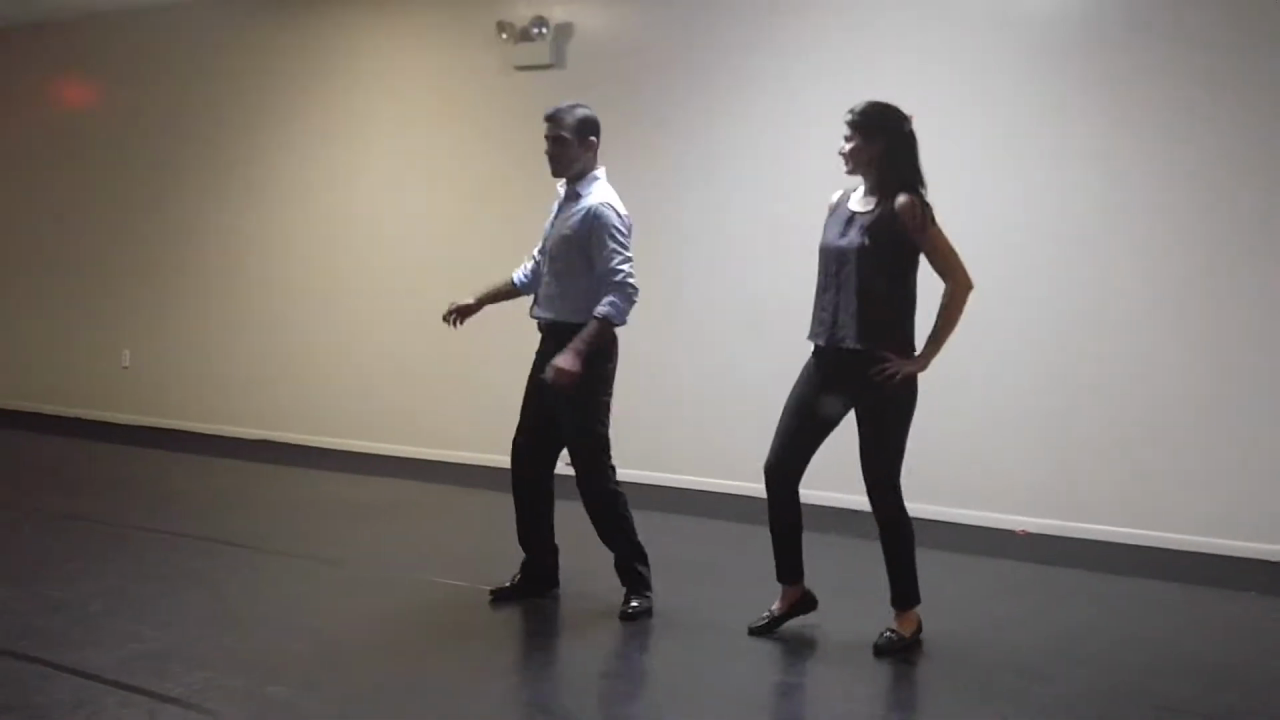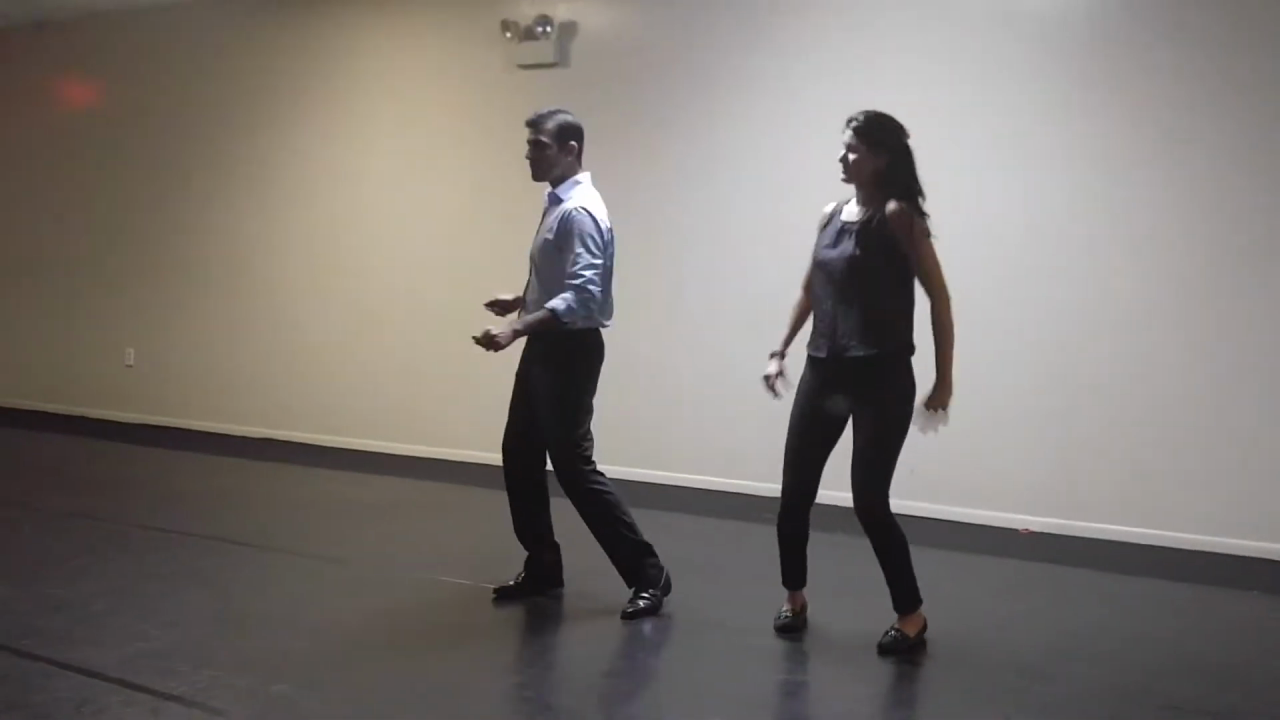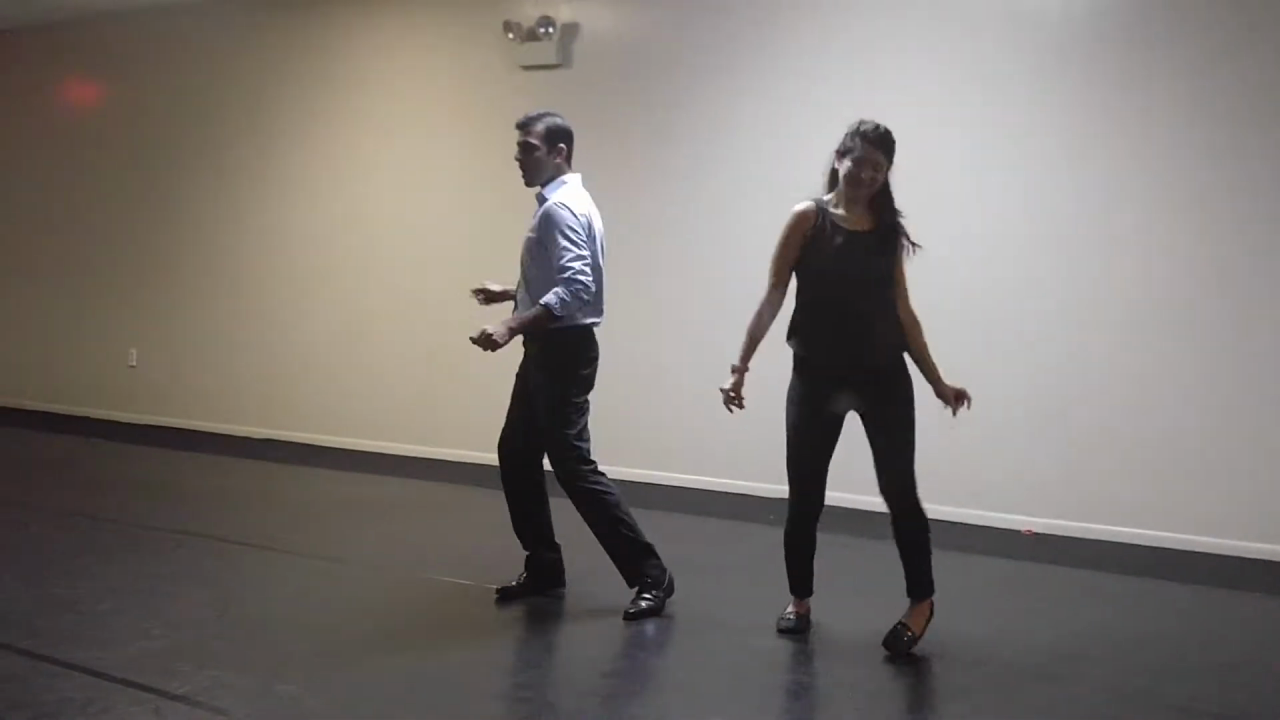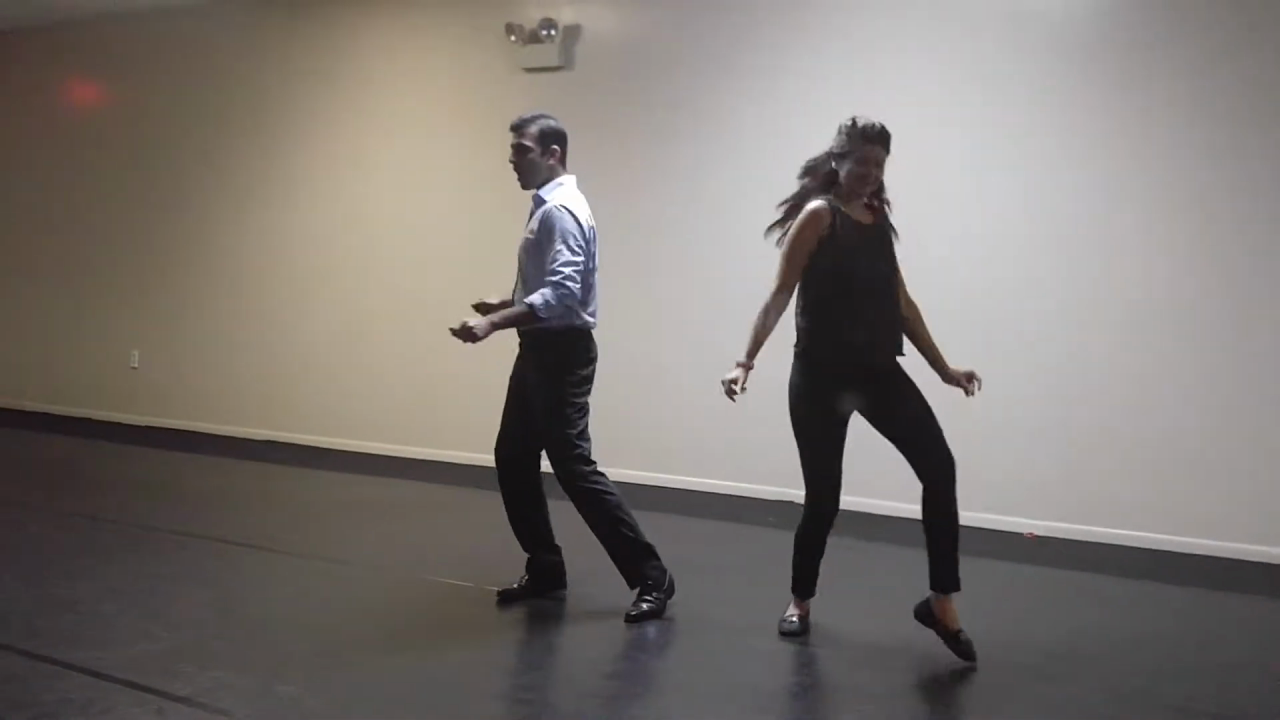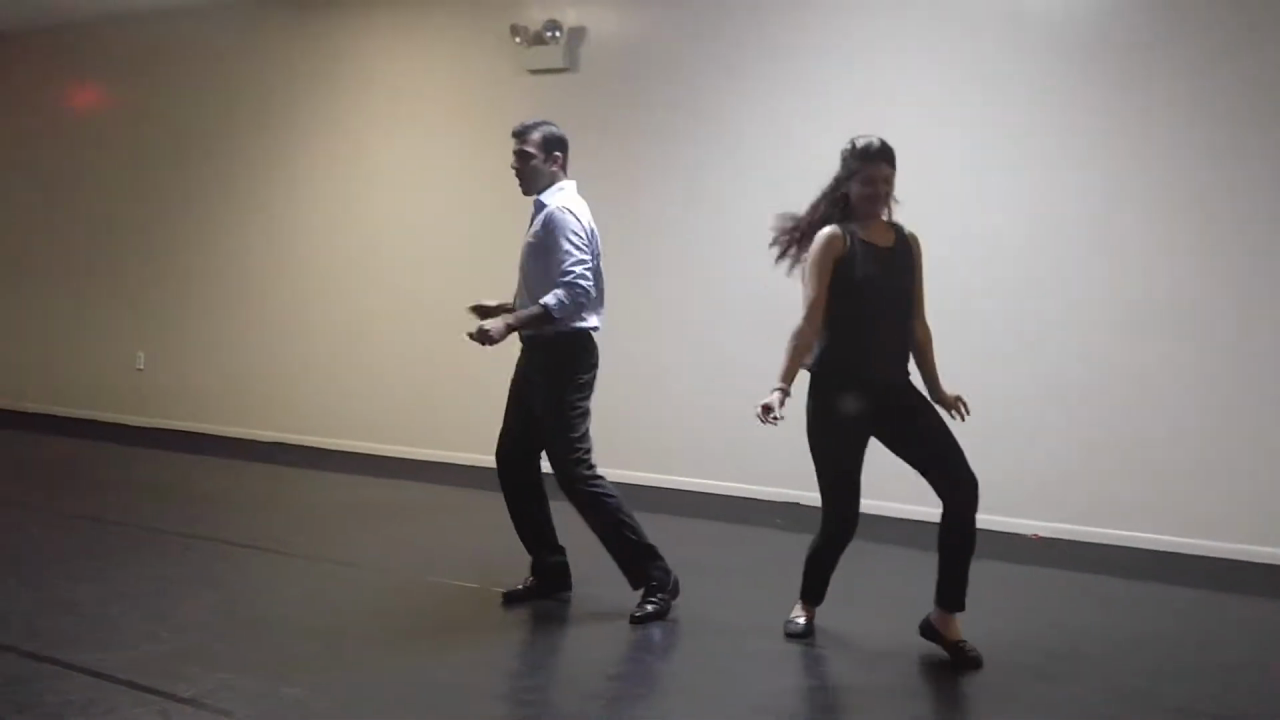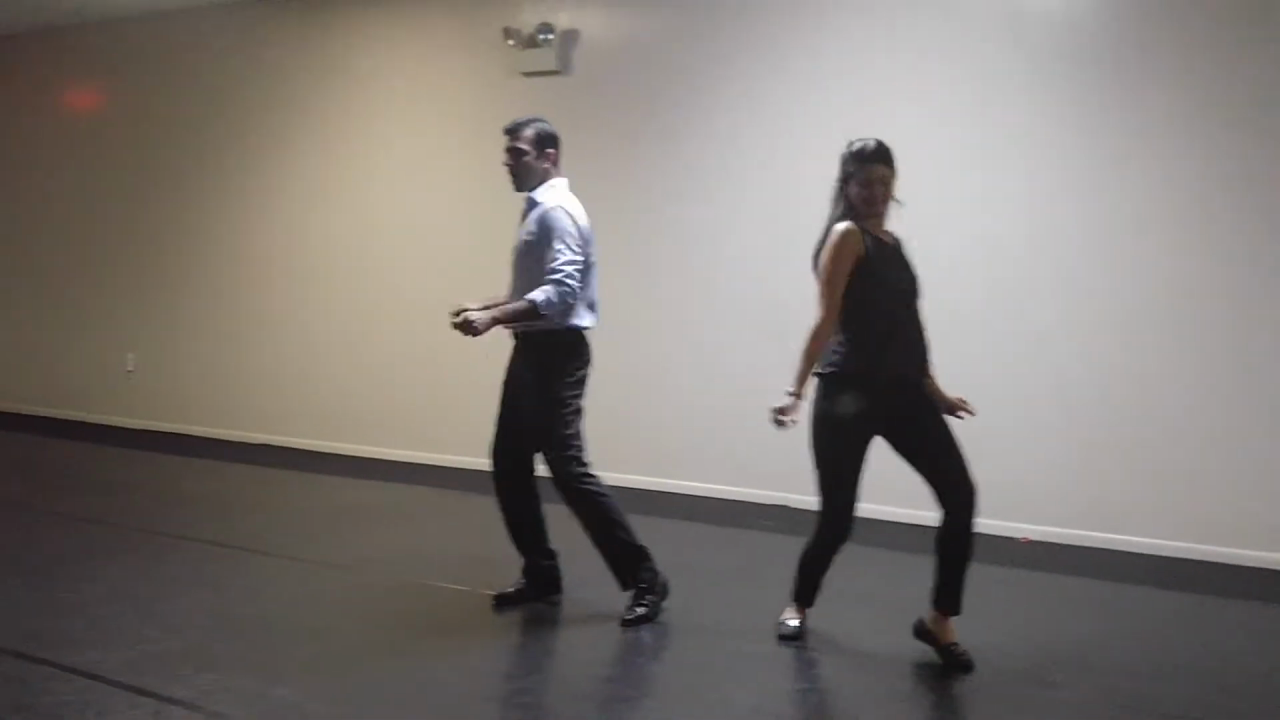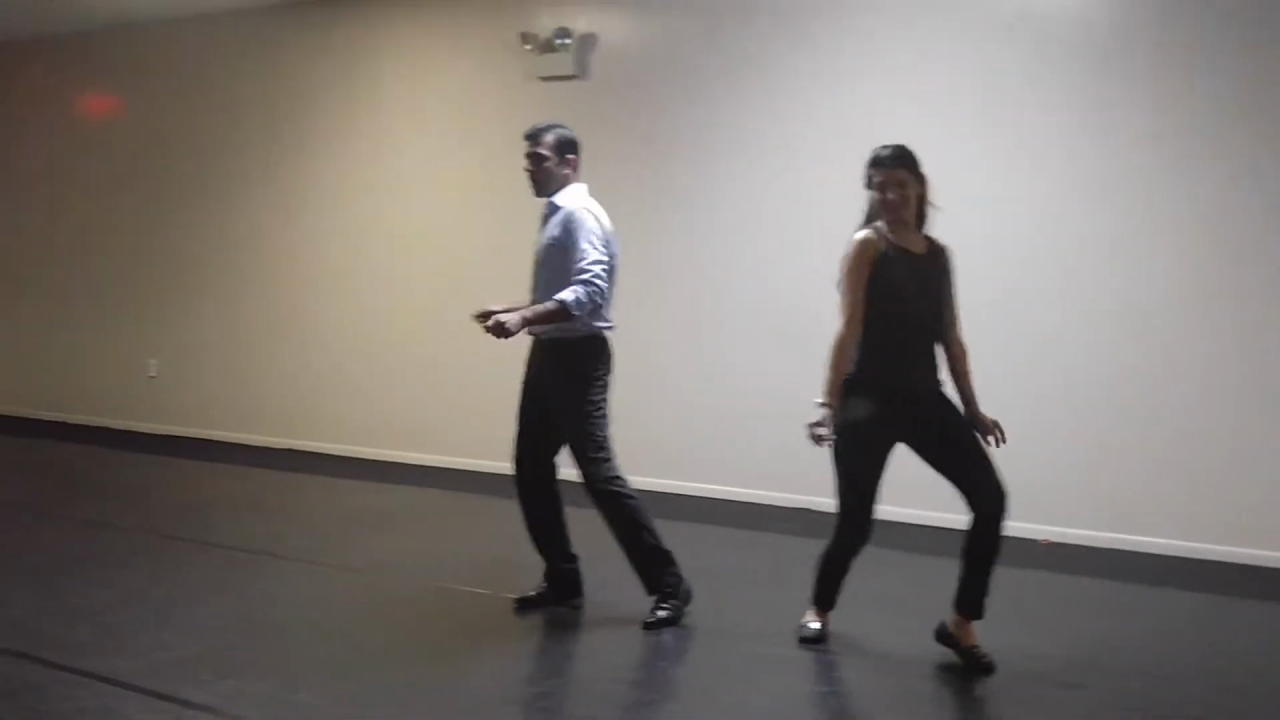
dt=0.2s
person 1, frame 1
left shoulder: (906, 207)
right shoulder: (839, 203)
left elbow: (959, 282)
left wrist: (925, 355)
left hip: (880, 368)
right hip: (828, 362)
left knee: (882, 491)
right knee: (779, 470)
left ankle: (906, 614)
right ankle: (792, 591)
person 1, frame 2
left shoulder: (898, 216)
right shoulder: (831, 216)
left elbow: (938, 298)
left wrist: (943, 380)
right wrist: (779, 352)
left hip: (883, 377)
right hip: (824, 374)
left knee: (869, 501)
right knee: (795, 493)
left ankle: (910, 615)
right ankle: (795, 596)
person 1, frame 3
left shoulder: (887, 229)
right shoulder: (808, 218)
left elbow: (900, 310)
right elbow: (774, 295)
left wrist: (937, 380)
right wrist: (741, 367)
left hip: (883, 374)
right hip: (817, 375)
left knee: (899, 492)
right knee: (805, 497)
left ankle: (918, 608)
right ankle: (799, 600)
person 1, frame 4
left shoulder: (882, 223)
right shoulder: (816, 216)
left elbow: (899, 301)
right elbow: (780, 295)
left wrist: (941, 366)
right wrist: (746, 363)
left hip: (881, 371)
right hip: (821, 375)
left knee: (939, 470)
right knee: (822, 499)
left ankle: (941, 602)
right ankle: (799, 602)
person 1, frame 5
left shoulder: (907, 244)
right shoulder: (831, 238)
left elbow: (915, 323)
right elbow: (812, 320)
left wrist: (937, 390)
right wrist: (782, 387)
left hip: (894, 390)
right hip: (838, 391)
left knee: (962, 490)
right knee: (841, 517)
left ankle: (943, 617)
right ankle: (806, 605)
person 1, frame 6
left shoulder: (894, 245)
right shoulder: (846, 237)
right elbow: (827, 319)
left wrist: (934, 390)
right wrist: (797, 390)
left hip: (902, 392)
right hip: (848, 392)
left knee: (959, 496)
right knee: (836, 519)
left ankle: (938, 620)
right ankle: (798, 606)
person 1, frame 7
left shoulder: (938, 255)
right shoulder: (867, 244)
left elbow: (950, 337)
right elbow: (851, 330)
left wrist: (973, 409)
right wrist: (829, 404)
left hip: (923, 398)
right hip: (866, 399)
left knee: (991, 501)
right knee: (856, 524)
left ankle: (961, 623)
right ankle: (819, 609)
person 2, frame 1
left shoulder: (603, 208)
right shoulder: (566, 202)
left elbow: (622, 292)
left wrist: (578, 352)
right wrist: (478, 300)
left hip: (583, 351)
right hip: (553, 346)
left knee: (591, 466)
right knee: (528, 458)
left ankle: (637, 580)
right ankle: (539, 569)
person 2, frame 2
left shoulder: (579, 210)
right shoulder: (560, 205)
left elbow: (582, 296)
left wrist: (515, 328)
right wrist: (521, 300)
left hip: (569, 353)
right hip: (545, 351)
left knee: (574, 467)
right knee: (520, 456)
left ankle: (648, 576)
right ankle: (543, 567)
person 2, frame 3
left shoulder: (562, 208)
right shoulder: (558, 204)
left elbow: (575, 290)
left wrist: (511, 327)
right wrist: (507, 293)
left hip: (564, 350)
right hip: (546, 349)
left knee: (573, 465)
right knee: (516, 455)
left ankle: (650, 576)
right ankle: (544, 567)
person 2, frame 4
left shoulder: (560, 209)
right shoulder: (546, 207)
left elbow: (560, 294)
left wrist: (492, 323)
right wrist: (500, 305)
left hip: (562, 353)
right hip: (538, 351)
left knee: (575, 469)
right knee: (513, 458)
left ankle: (652, 578)
right ankle: (545, 569)
person 2, frame 5
left shoulder: (564, 213)
right shoulder: (547, 212)
left elbow: (573, 293)
left wrist: (509, 324)
right wrist: (500, 309)
left hip: (563, 356)
right hip: (539, 354)
left knee: (574, 470)
right knee: (514, 461)
left ankle: (656, 578)
right ankle: (550, 571)
person 2, frame 6
left shoulder: (558, 210)
right shoulder: (536, 210)
left elbow: (560, 290)
left wrist: (494, 317)
right wrist: (487, 308)
left hip: (557, 354)
right hip: (530, 352)
left knee: (568, 470)
right knee: (509, 463)
left ankle: (645, 581)
right ankle: (541, 574)
person 2, frame 7
left shoulder: (581, 215)
right shoulder: (555, 216)
left elbow: (590, 291)
left wrist: (525, 318)
right wrist: (510, 312)
left hip: (578, 357)
right hip: (547, 355)
left knee: (597, 472)
right knee: (531, 468)
left ankle: (668, 585)
right ankle: (562, 577)
